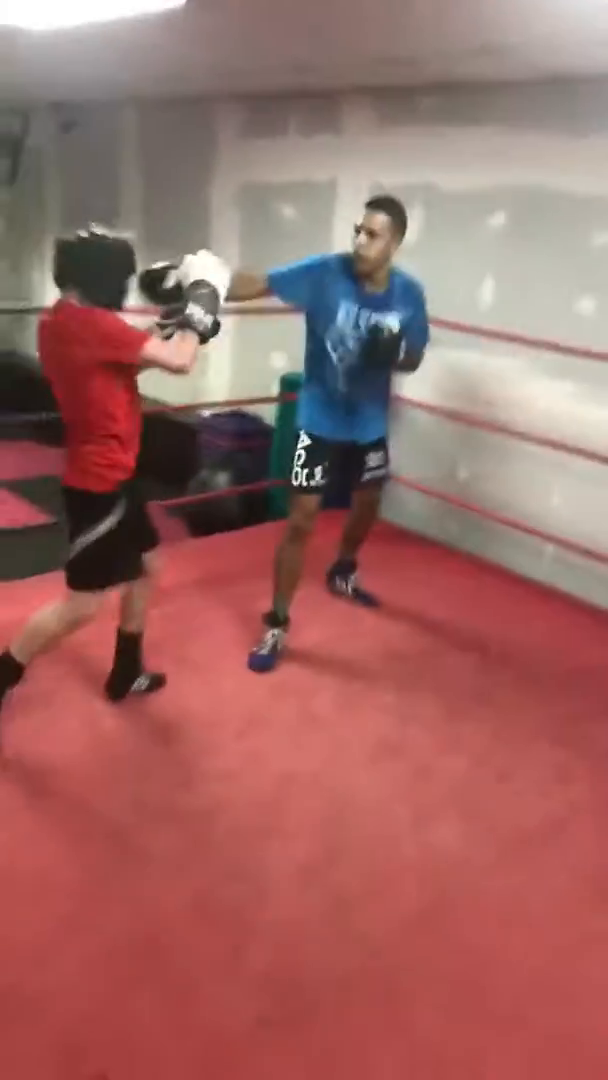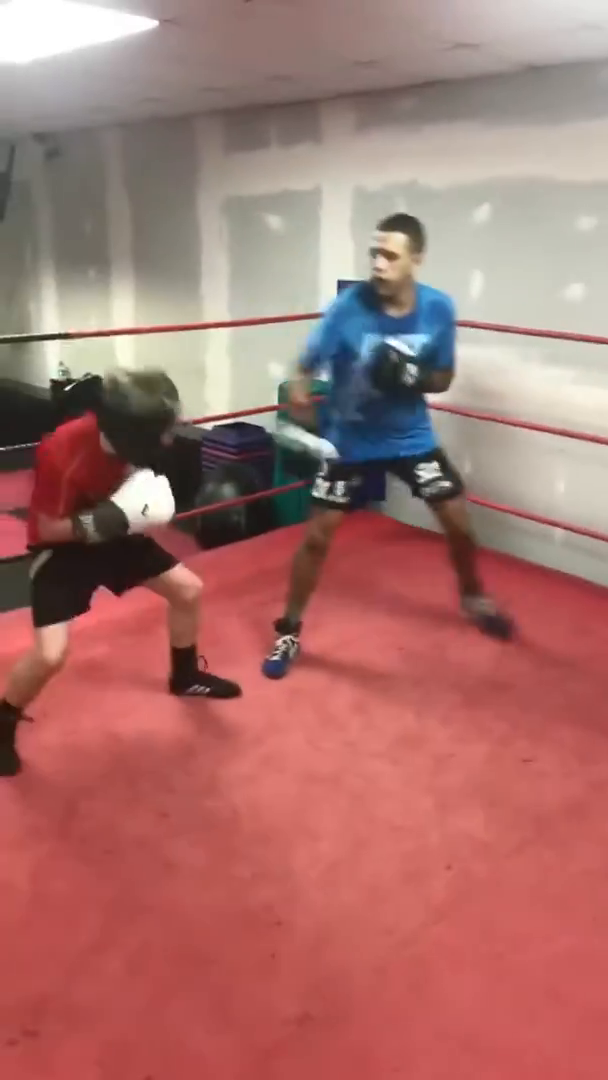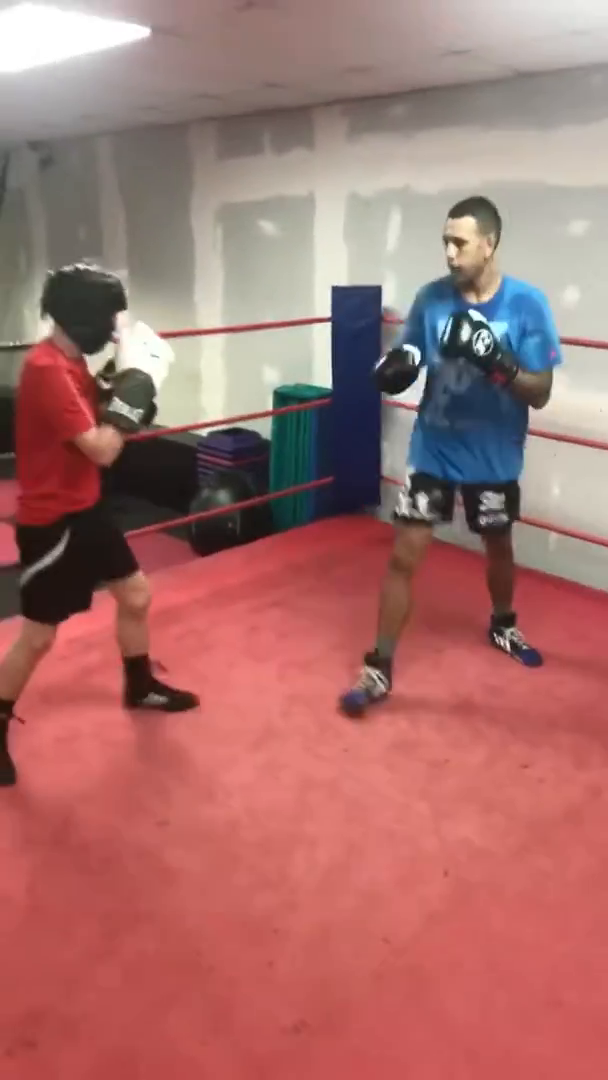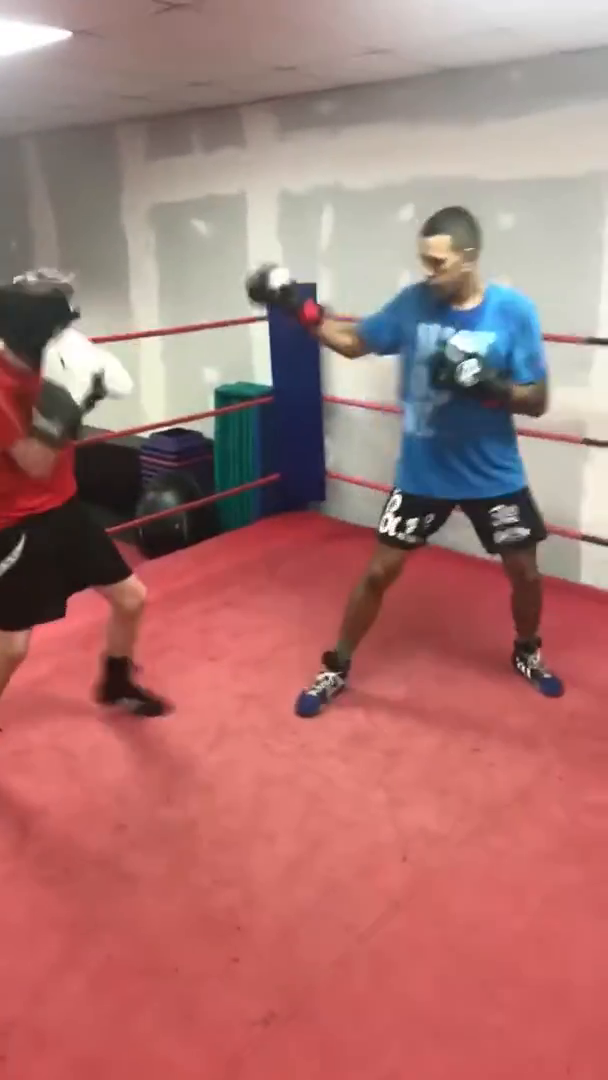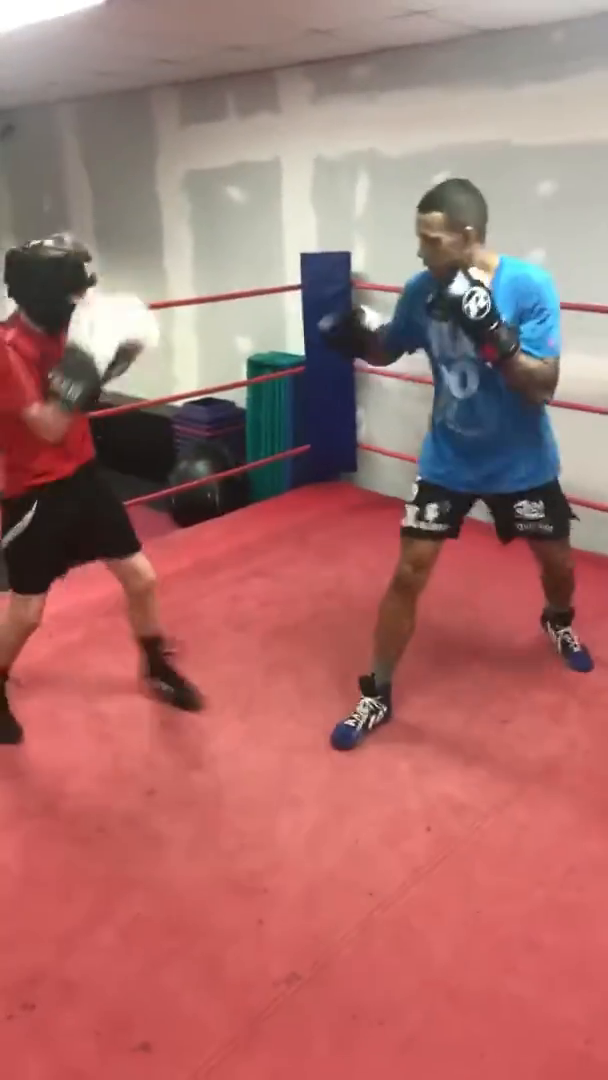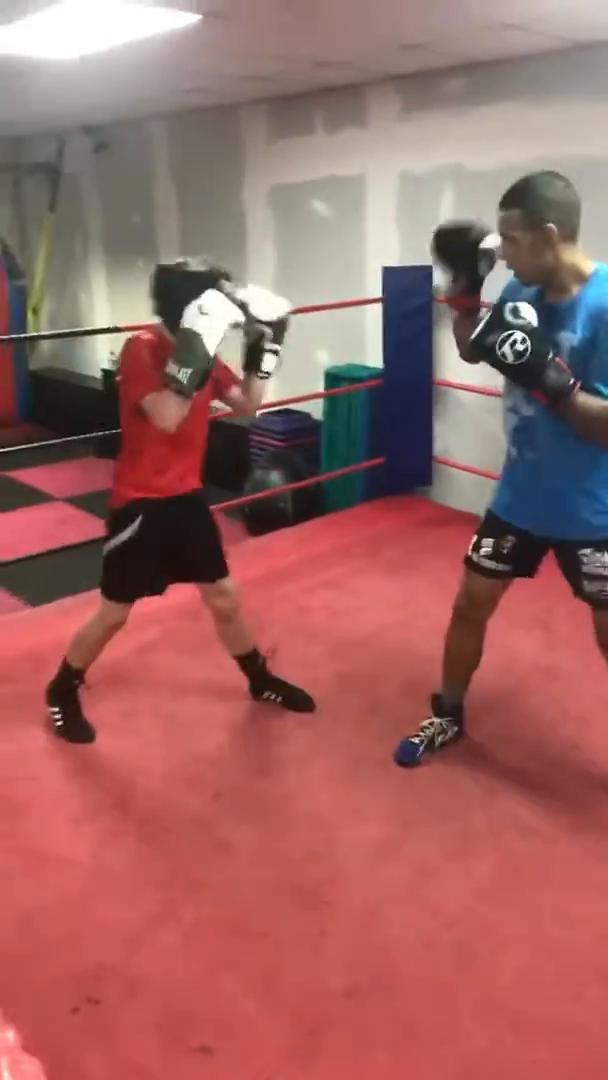
dt=0.5s
person 1, frame 1
left shoulder: (409, 294)
right shoulder: (323, 272)
left elbow: (415, 357)
right elbow: (258, 286)
left wrist: (399, 353)
left hip: (370, 421)
right hip: (321, 419)
left knee: (367, 505)
right knee: (302, 521)
left ankle: (342, 573)
right ankle: (277, 624)
person 1, frame 2
left shoulder: (438, 308)
right shoulder: (350, 305)
left elbow: (443, 379)
right elbow: (307, 367)
left wrist: (415, 377)
right wrist: (300, 416)
left hip: (410, 437)
right hip: (350, 439)
left knee: (457, 523)
right knee: (317, 535)
left ankle: (475, 600)
right ankle: (288, 632)
person 1, frame 3
left shoulder: (527, 303)
right shoulder: (430, 299)
left elbow: (540, 392)
right elbow: (406, 362)
left wrist: (495, 362)
right wrist: (392, 368)
left hip: (495, 457)
right hip: (432, 451)
left knee: (499, 551)
right knee: (404, 556)
left ankle: (502, 625)
right ankle: (379, 667)
person 1, frame 4
left shoulder: (514, 312)
right shoulder: (412, 302)
left elbow: (537, 401)
right elbow: (353, 341)
left wrist: (490, 384)
right wrist: (298, 307)
left hip: (494, 475)
right hip: (422, 472)
left knee: (525, 573)
right knee: (379, 572)
left ankle: (526, 653)
right ankle: (335, 668)
person 1, frame 5
left shoulder: (530, 285)
right shoulder: (422, 290)
left elbow: (543, 387)
right elbow: (387, 349)
left wrist: (491, 336)
right wrist: (356, 337)
left hip: (524, 462)
right hip: (448, 459)
left knee: (557, 560)
right knee: (409, 574)
left ankle: (558, 621)
right ankle: (376, 697)
person 1, frame 6
right shoulder: (522, 291)
right elbow: (469, 349)
left wrist: (544, 375)
right wrist: (464, 283)
right hip: (520, 496)
right knee: (470, 605)
right ankle: (447, 716)
person 2, frame 1
left shoulder: (56, 321)
right shoulder: (91, 325)
right elbow: (177, 359)
left wrist: (167, 323)
right wrist: (201, 300)
left hip: (107, 477)
right hip: (101, 484)
left knee: (142, 570)
right knee: (81, 603)
left ankle: (127, 673)
person 2, frame 2
left shoulder: (126, 435)
right shoulder: (62, 452)
right elbow: (48, 528)
left wrist: (127, 514)
right wrist: (112, 519)
left hip: (111, 529)
right hip: (61, 546)
left knee: (188, 589)
right knee: (50, 653)
left ankle: (186, 676)
person 2, frame 3
left shoulder: (67, 361)
right shoulder: (48, 370)
left elbow: (96, 418)
right elbow: (103, 449)
left wrist: (119, 383)
right wrist: (137, 384)
left hip: (86, 509)
right hip: (52, 522)
left knee: (135, 595)
left ankle: (139, 686)
person 2, frame 4
left shoulder: (43, 364)
right elbow: (37, 465)
left wrist: (87, 385)
right wrist: (61, 392)
left hip: (65, 509)
left knee: (131, 597)
left ankle: (116, 684)
person 2, frame 5
left shoulder: (58, 331)
left elbow: (93, 387)
right elbow: (48, 427)
left wrist: (121, 349)
right wrist: (80, 362)
left hip: (84, 476)
left knee: (141, 576)
left ankle: (157, 665)
person 2, frame 6
left shoulder: (194, 350)
right shoulder: (141, 348)
left elbow: (248, 404)
right elbow: (165, 418)
left wrist: (263, 345)
right wrist: (195, 348)
left hip: (187, 497)
right hip: (141, 503)
left knee: (225, 600)
right knee: (114, 613)
left ankle: (260, 680)
right ankle: (62, 692)
